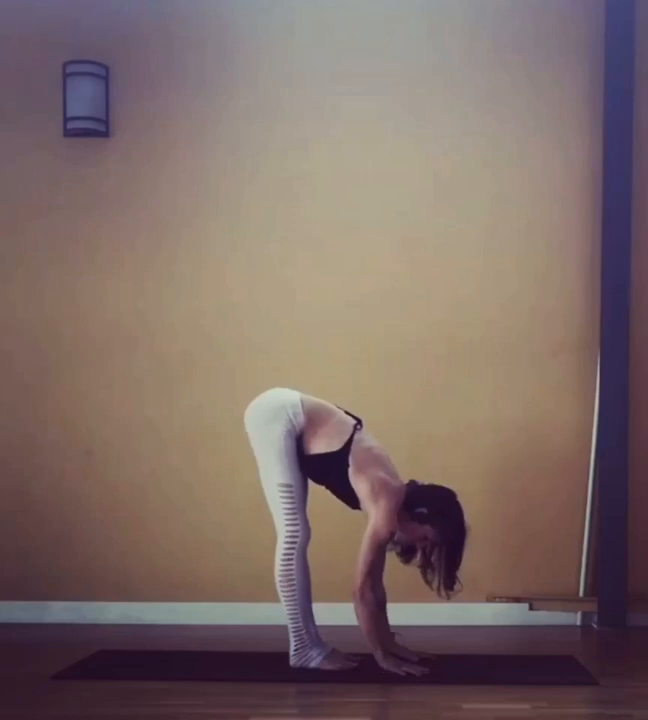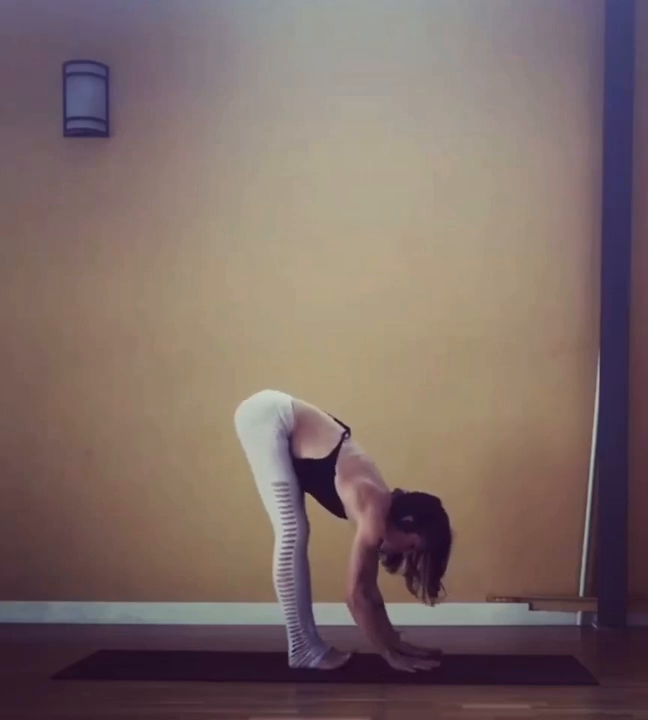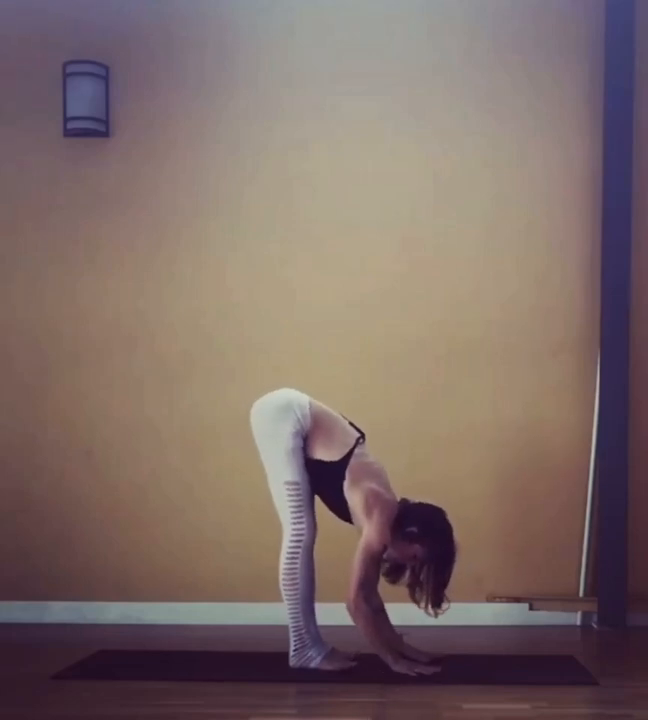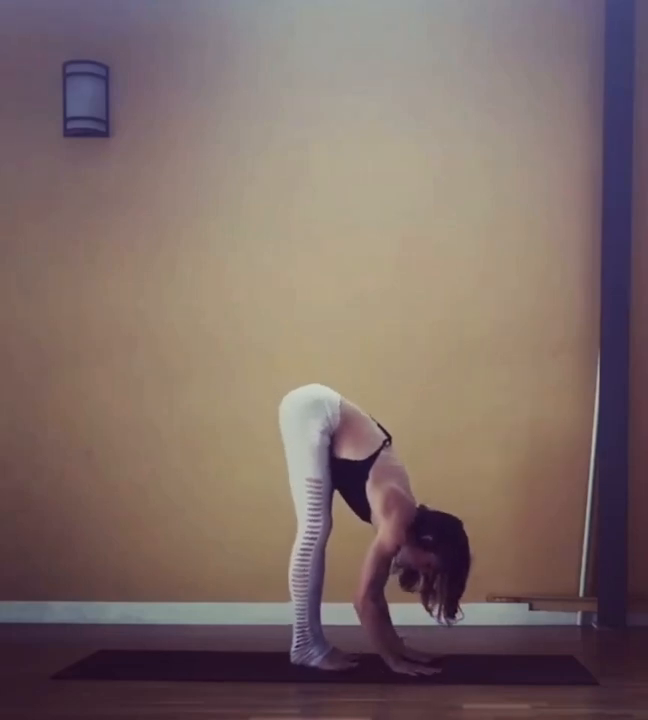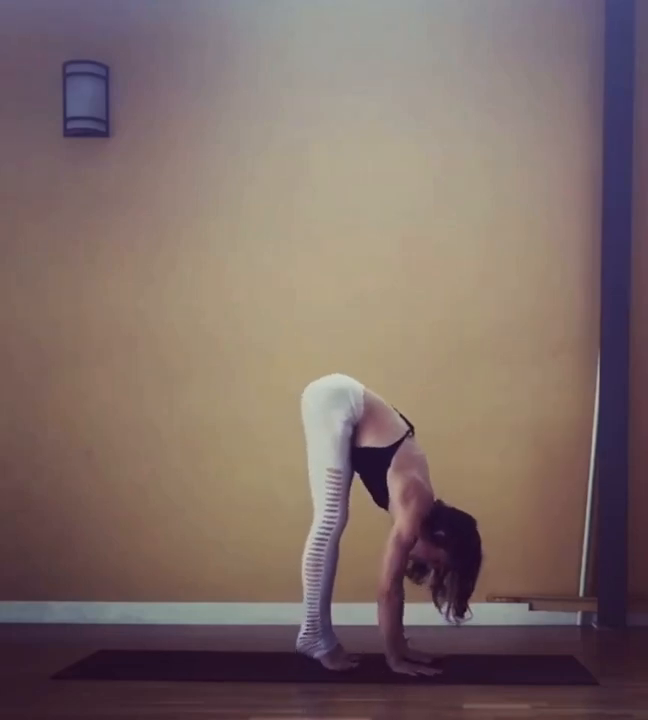
dt=0.5s
person 1, frame 1
left shoulder: (392, 500)
right shoulder: (387, 509)
left elbow: (374, 583)
right elbow: (362, 589)
left wrist: (388, 644)
right wrist: (382, 655)
left hip: (289, 416)
right hip: (276, 413)
left knee: (298, 535)
right knee: (293, 536)
left ankle: (310, 644)
right ankle: (303, 649)
person 1, frame 2
left shoulder: (379, 508)
right shoulder: (375, 517)
left elbow: (368, 590)
right elbow: (356, 595)
left wrist: (395, 643)
right wrist: (391, 654)
left hip: (278, 418)
right hip: (267, 415)
left knee: (297, 535)
right knee: (291, 535)
left ankle: (309, 644)
right ankle: (302, 649)
person 1, frame 3
left shoulder: (386, 518)
right shoulder: (380, 524)
left elbow: (369, 595)
right elbow: (357, 599)
left wrist: (397, 646)
right wrist: (393, 658)
left hip: (293, 415)
right hip: (282, 413)
left knee: (302, 535)
right knee: (299, 534)
left ankle: (310, 644)
right ankle: (303, 649)
person 1, frame 4
left shoulder: (403, 521)
right shoulder: (397, 527)
left elbow: (374, 596)
right elbow: (365, 599)
left wrist: (397, 648)
right wrist: (392, 659)
left hip: (320, 412)
right hip: (312, 410)
left knee: (317, 532)
right knee: (314, 532)
left ankle: (313, 643)
right ankle: (306, 646)
person 1, frame 5
left shoulder: (422, 511)
right shoulder: (413, 517)
left elbow: (392, 587)
right elbow: (388, 589)
left wrist: (399, 647)
right wrist: (394, 658)
left hip: (344, 402)
right hip: (334, 400)
left knee: (332, 523)
right knee: (330, 521)
left ankle: (322, 636)
right ankle: (314, 636)
